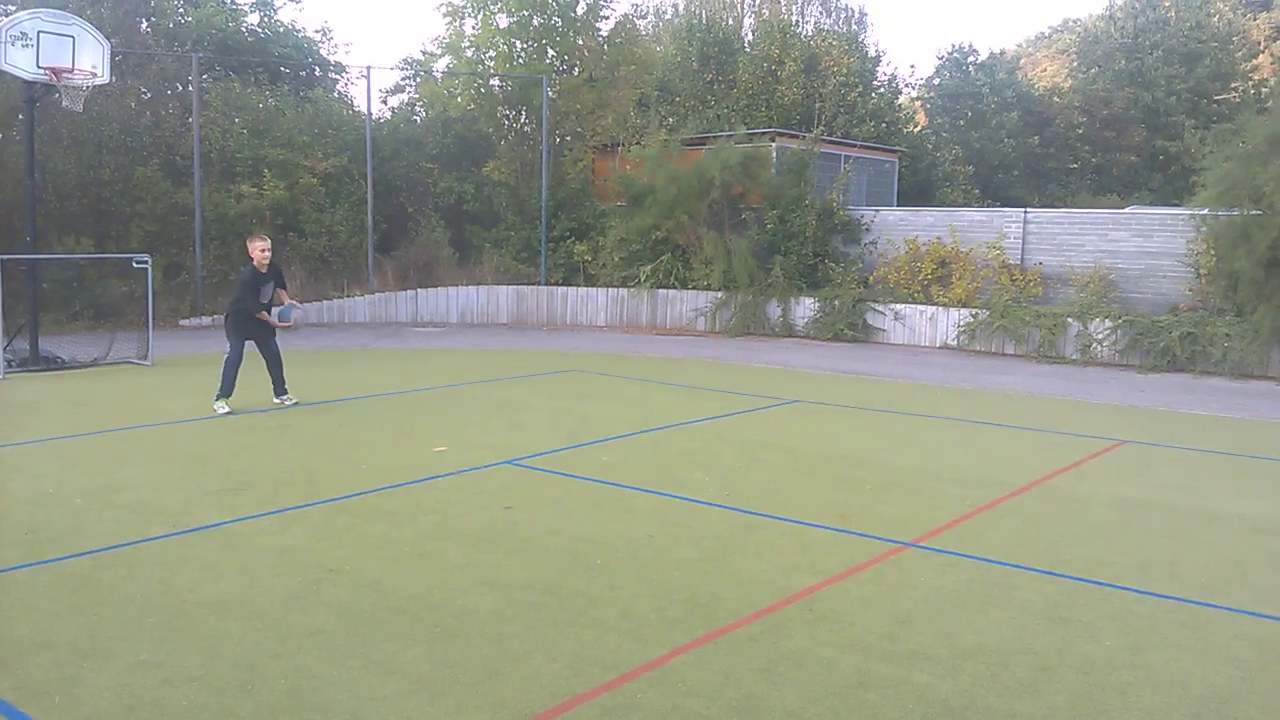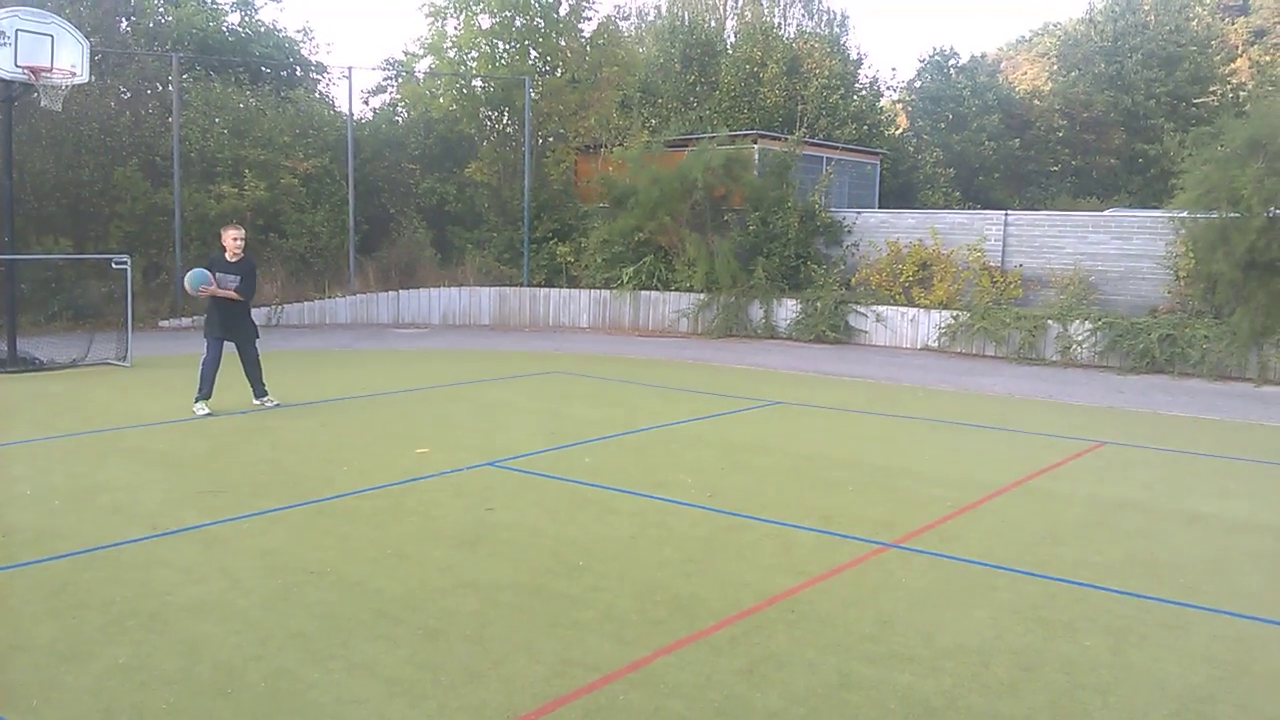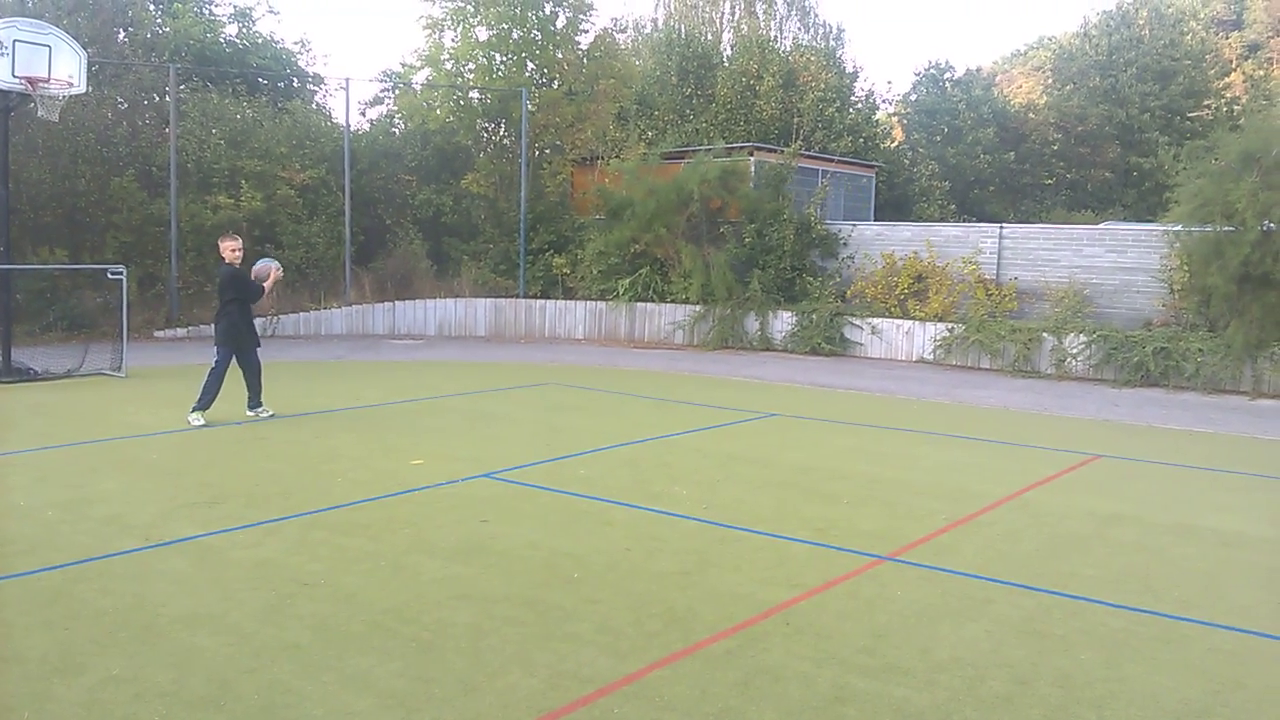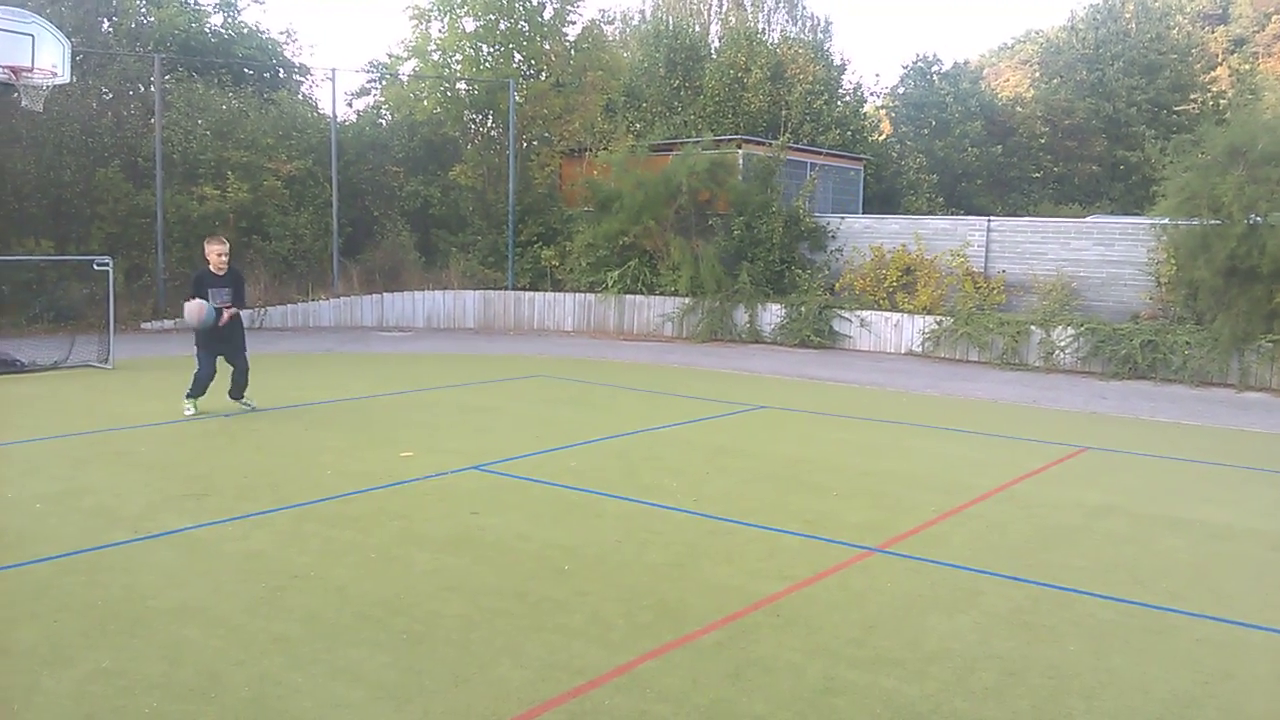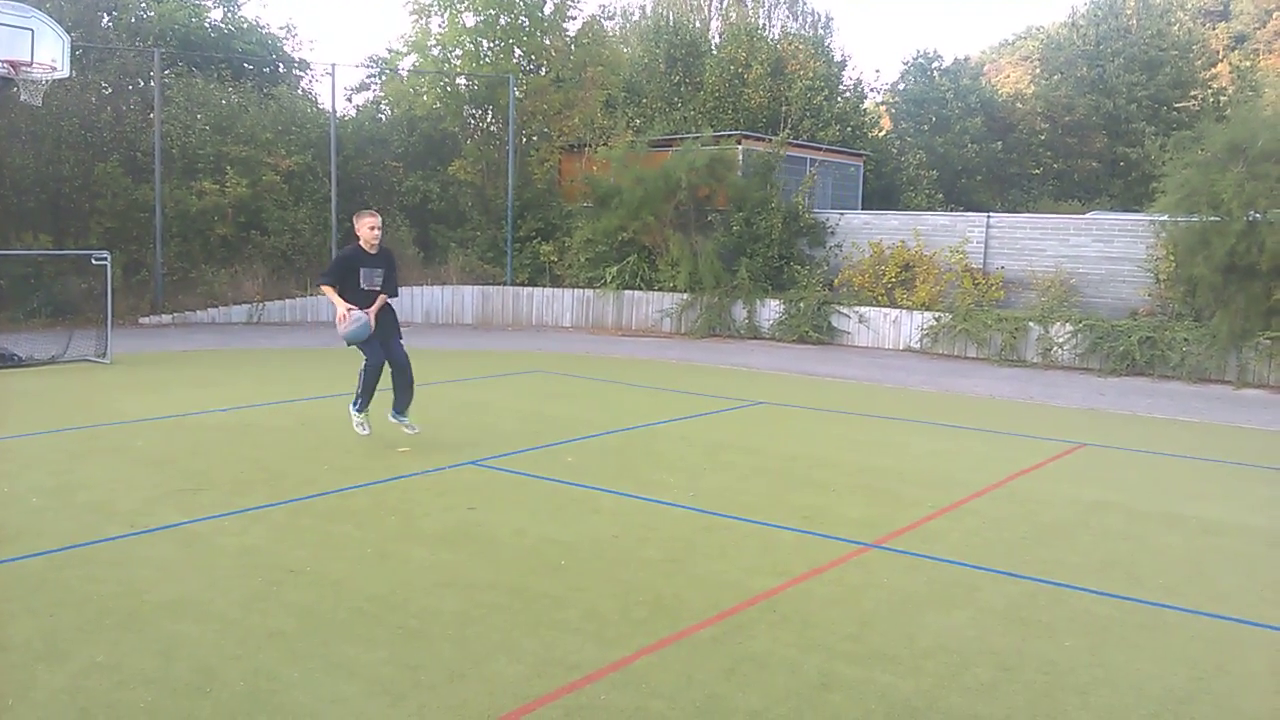
dt=1s
person 1, frame 1
left shoulder: (273, 268)
right shoulder: (249, 277)
left elbow: (279, 287)
right elbow: (255, 309)
left wrist: (287, 301)
right wrist: (276, 324)
left hip: (261, 321)
right hip: (239, 320)
left knee: (274, 354)
right knee: (234, 357)
left ankle: (280, 393)
right ankle: (221, 398)
person 1, frame 2
left shoulder: (248, 265)
right shoulder: (214, 262)
left elbow: (245, 295)
right elbow: (206, 287)
left wrist: (218, 292)
right wrist: (203, 289)
left hip: (240, 321)
right hip: (216, 320)
left knee: (251, 357)
right knee: (211, 359)
left ankle: (260, 394)
right ankle: (201, 400)
person 1, frame 3
left shoulder: (236, 273)
right shoulder: (231, 273)
left elbow: (251, 292)
right elbow: (257, 294)
left wrist: (263, 280)
right wrist: (272, 280)
left hip: (242, 330)
right hip: (227, 331)
left knee: (253, 367)
right knee: (218, 370)
left ankle: (255, 405)
right ankle: (197, 411)
person 1, frame 4
left shoulder: (235, 275)
right shoulder: (201, 277)
left elbow: (239, 304)
right elbow: (193, 300)
left wrist: (229, 313)
left hip: (232, 330)
right hip: (208, 331)
left knee: (241, 366)
right knee: (207, 370)
left ankle: (238, 396)
right ankle: (191, 398)
person 1, frame 5
left shoulder: (386, 256)
right shoulder: (348, 256)
left elbow: (387, 290)
right elbow: (326, 284)
left wrist: (375, 309)
right wrist: (339, 303)
left hip: (381, 315)
left knee: (401, 361)
right knee: (374, 358)
left ankle: (399, 412)
right ankle: (359, 408)
